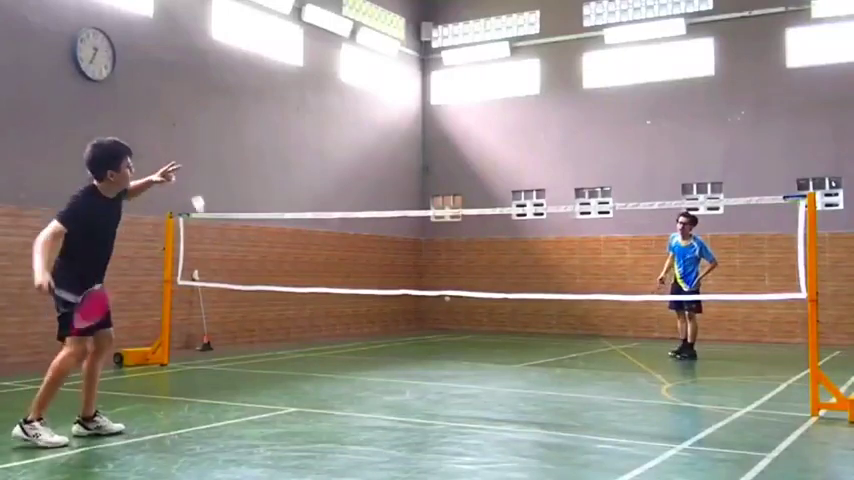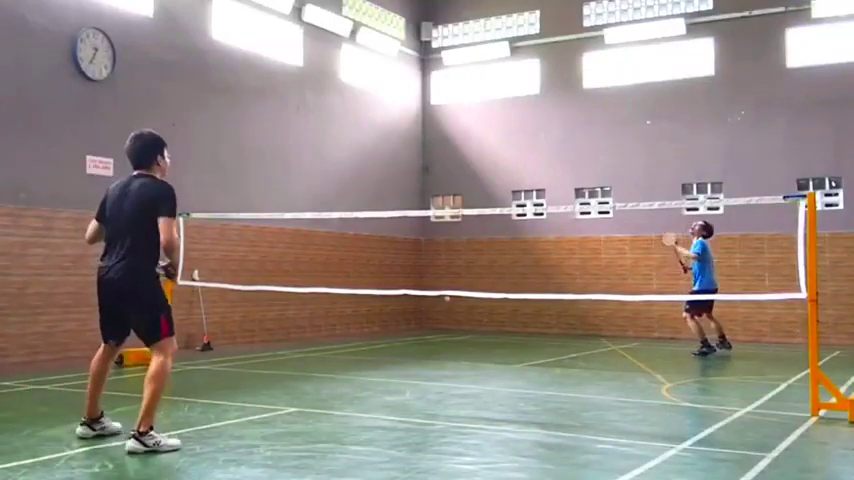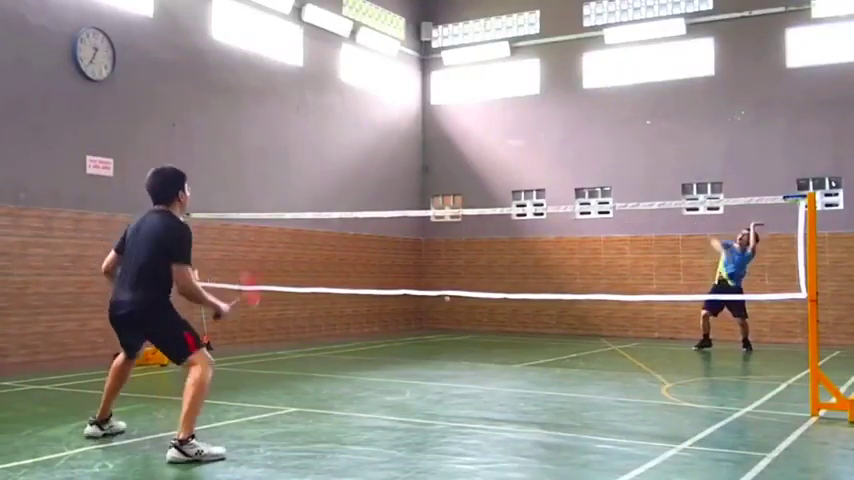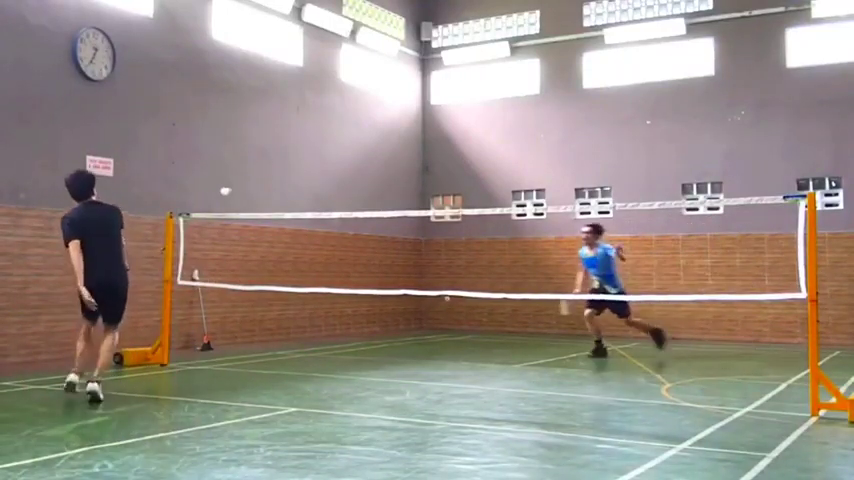
dt=1s
person 1, frame 1
left shoulder: (115, 193)
right shoulder: (83, 202)
left elbow: (131, 191)
right elbow: (48, 236)
left wrist: (153, 180)
right wrist: (41, 271)
left hip: (91, 282)
right hip: (72, 283)
left knee: (103, 341)
right knee: (77, 347)
left ankle: (88, 417)
right ankle: (31, 422)
person 1, frame 2
left shoulder: (114, 190)
right shoulder: (162, 190)
left elbow: (91, 236)
right elbow: (168, 240)
right wrist: (173, 261)
left hip: (108, 277)
right hip: (139, 279)
left knee: (110, 346)
right knee: (164, 349)
left ankle: (92, 419)
right ankle: (143, 433)
person 1, frame 3
left shoulder: (137, 225)
right shoulder: (176, 229)
left elbow: (107, 268)
right elbow: (184, 285)
right wrist: (216, 305)
left hip: (120, 307)
right hip: (150, 308)
left knee: (129, 355)
right knee: (201, 363)
left ankle: (101, 420)
right ankle: (183, 442)
person 1, frame 4
left shoulder: (70, 218)
right shoulder: (114, 212)
left elbow: (75, 251)
left wrist: (81, 286)
left hip: (92, 281)
right hip: (117, 279)
left knee: (87, 326)
right knee: (111, 330)
left ankle: (75, 374)
right ankle: (95, 380)
person 2, frame 1
left shoulder: (698, 243)
right shoulder: (673, 238)
left elbow: (714, 263)
left wrist: (700, 277)
right wrist: (663, 273)
left hip: (691, 284)
right hip: (677, 282)
left knee: (690, 315)
right knee: (680, 314)
left ankle: (690, 350)
right ankle: (684, 345)
person 2, frame 2
left shoulder: (700, 243)
right shoulder: (698, 243)
left elbow: (693, 256)
left wrist: (678, 248)
right wrist: (691, 268)
left hip: (702, 287)
right hip: (709, 286)
left knee: (688, 315)
right knee: (709, 315)
left ankle: (706, 345)
right ankle: (723, 341)
person 2, frame 3
left shoulder: (748, 254)
right shoulder: (728, 247)
left elbow: (752, 247)
right elbow: (715, 242)
left wrist: (753, 228)
right wrist: (722, 249)
left hip: (735, 289)
right hip: (719, 287)
left knee: (741, 321)
right knee: (705, 314)
left ankle: (745, 342)
right ankle: (705, 340)
person 2, frame 4
left shoulder: (605, 249)
right shoulder: (582, 252)
left elbow: (622, 260)
right elbow: (582, 271)
left wrist: (618, 254)
right wrist: (578, 287)
left hip: (614, 289)
right hip: (598, 289)
left knee: (628, 321)
right knee: (588, 314)
left ankle: (654, 332)
right ankle: (599, 347)
